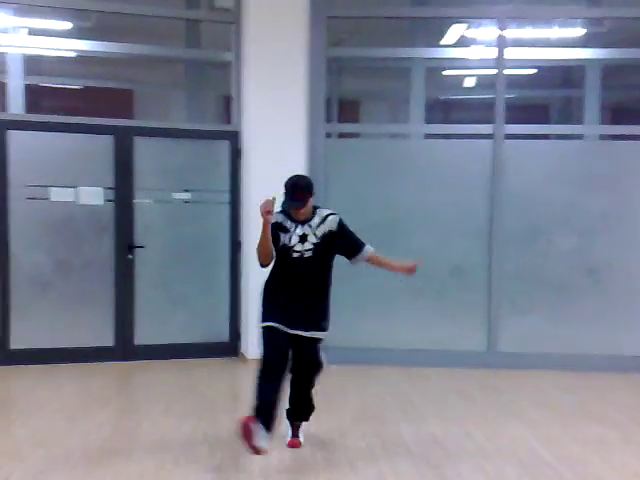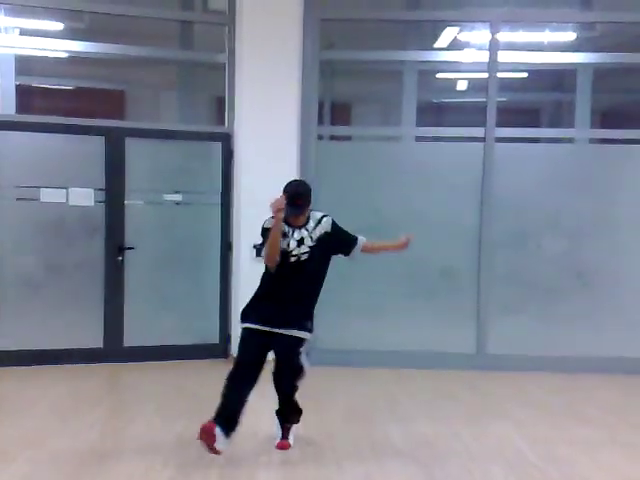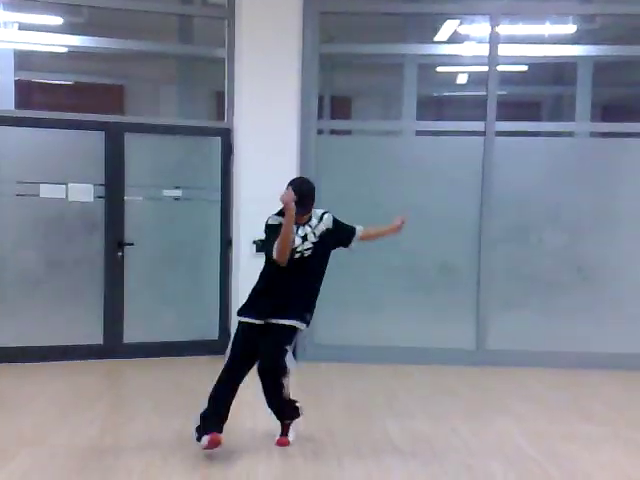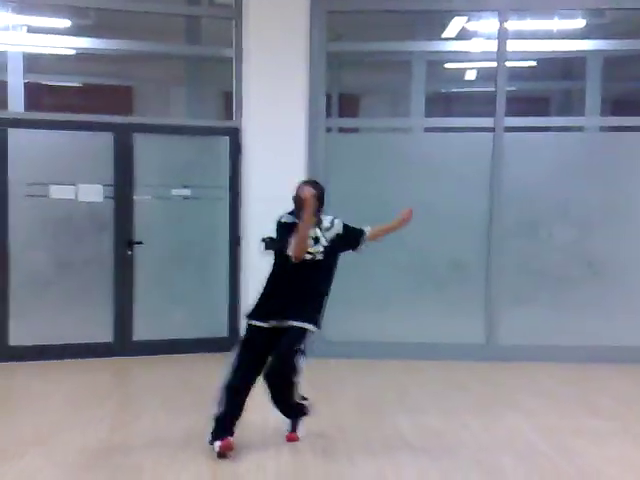
dt=0.1s
person 1, frame 1
left shoulder: (331, 222)
right shoulder: (278, 221)
left elbow: (360, 251)
right elbow: (264, 260)
left wrist: (396, 266)
right wrist: (265, 223)
left hip: (312, 316)
right hip: (278, 310)
left knee: (305, 372)
right knee: (272, 364)
left ankle: (296, 423)
right ankle: (259, 425)
person 1, frame 2
left shoulder: (324, 224)
right shoulder: (271, 224)
left elbow: (355, 244)
right elbow: (272, 263)
left wrist: (394, 246)
right wrist: (280, 221)
left hip: (295, 317)
right hip: (261, 312)
left knee: (287, 375)
right knee: (245, 368)
left ankle: (287, 424)
right ankle: (220, 427)
person 1, frame 3
left shoulder: (324, 222)
right shoulder: (275, 222)
left elbow: (355, 234)
right elbow: (280, 257)
left wrist: (391, 228)
right wrist: (290, 215)
left hip: (292, 312)
right hip: (258, 307)
left knee: (271, 366)
right knee: (235, 366)
left ankle: (287, 418)
right ankle: (209, 427)
person 1, frame 4
left shoulder: (334, 226)
right shoulder: (287, 223)
left elbow: (363, 236)
right elbow: (296, 253)
left wrist: (397, 224)
right wrist: (307, 212)
left hip: (301, 315)
right hip: (268, 309)
left knee: (281, 369)
right knee: (245, 370)
left ankle: (295, 415)
right ankle: (222, 432)
